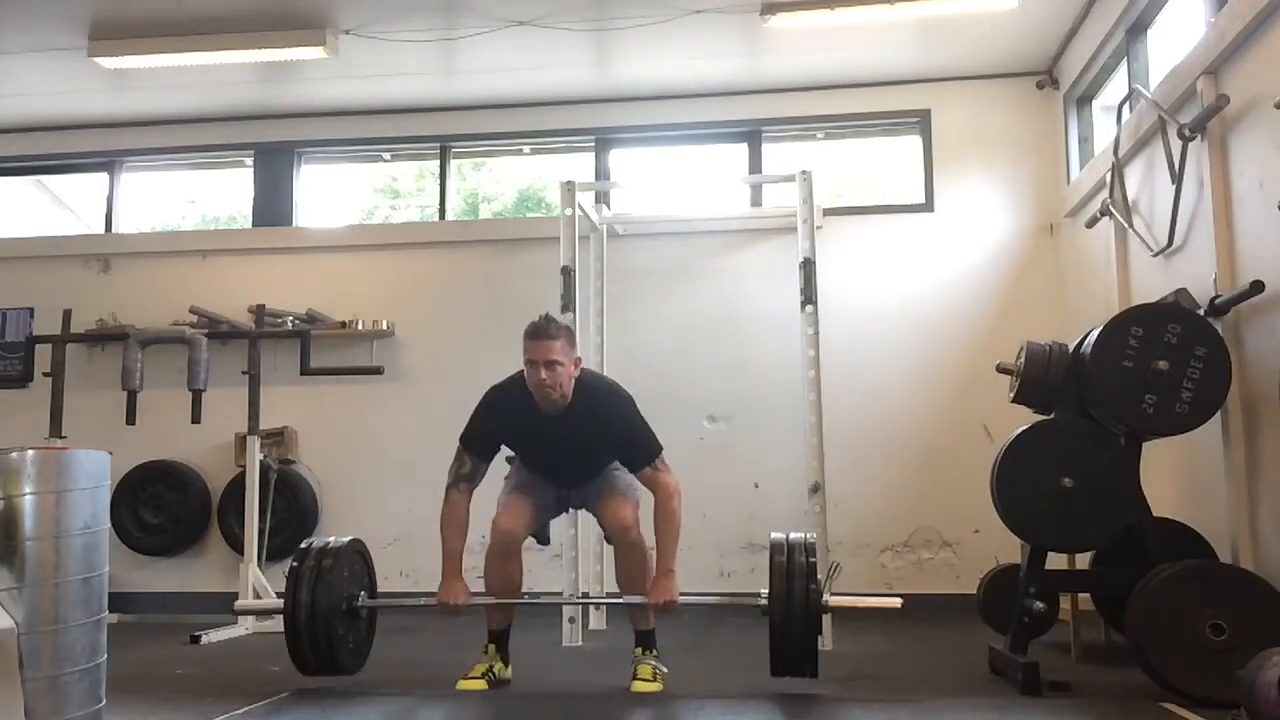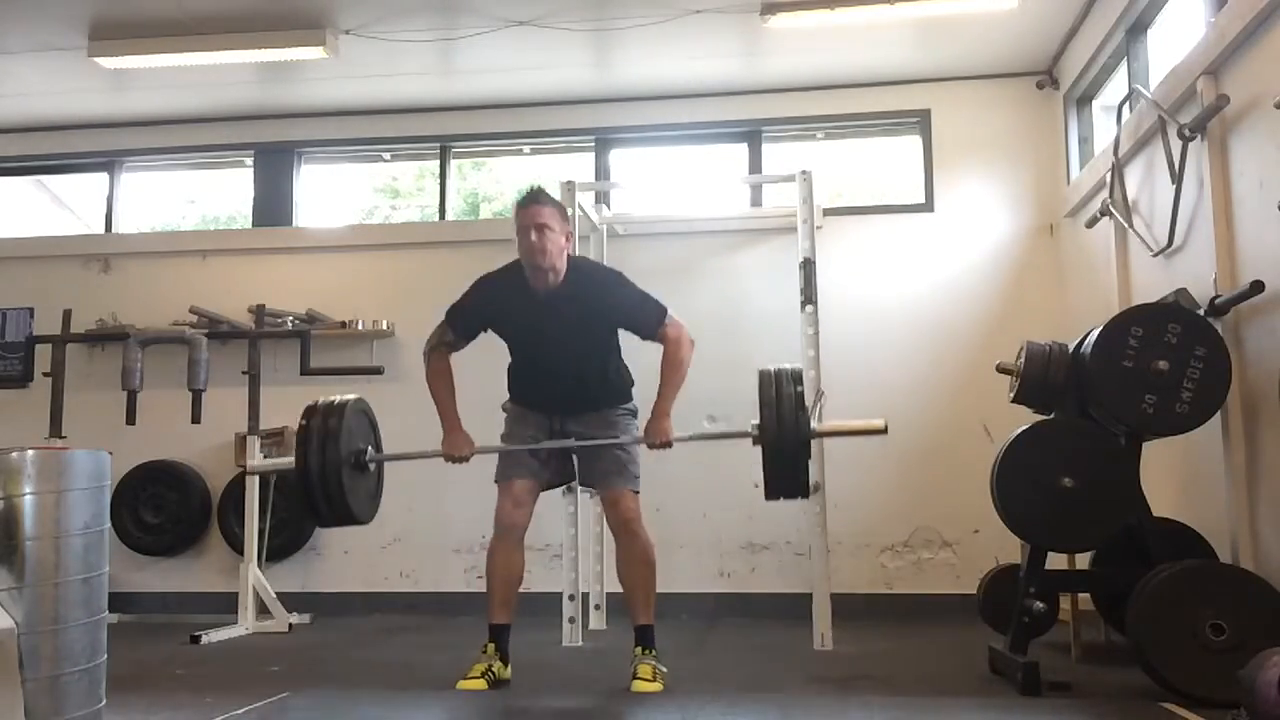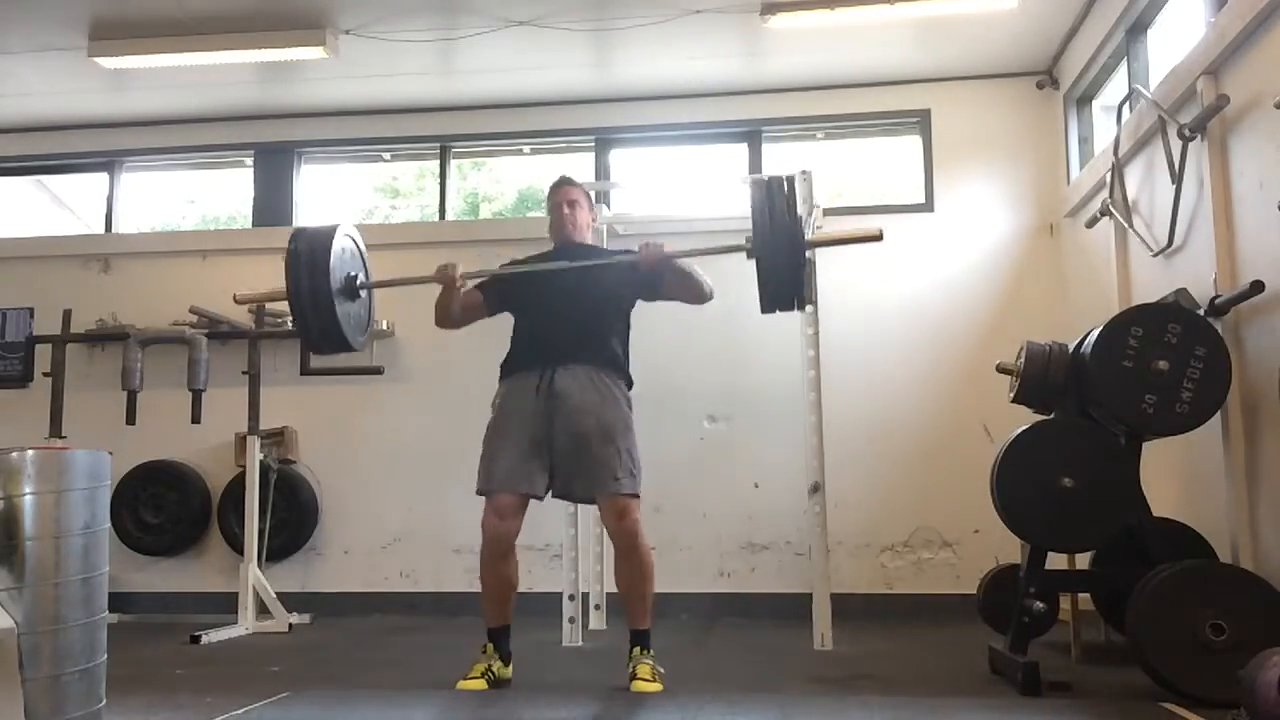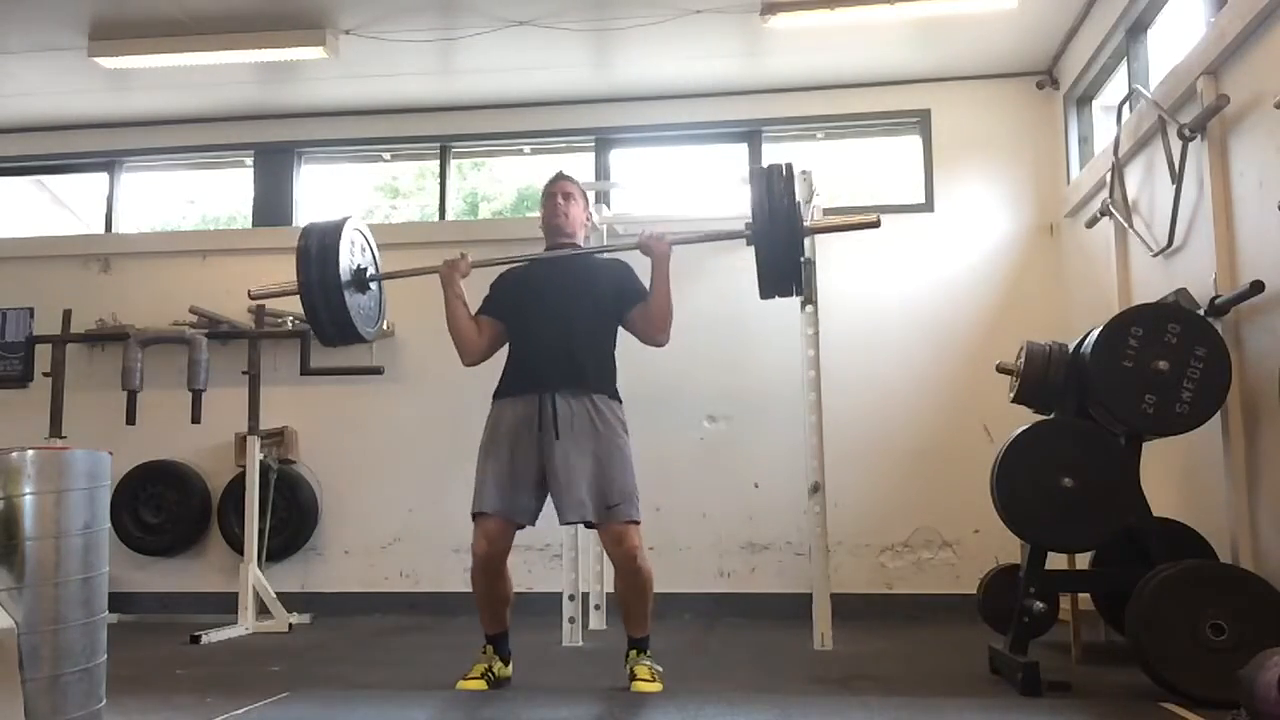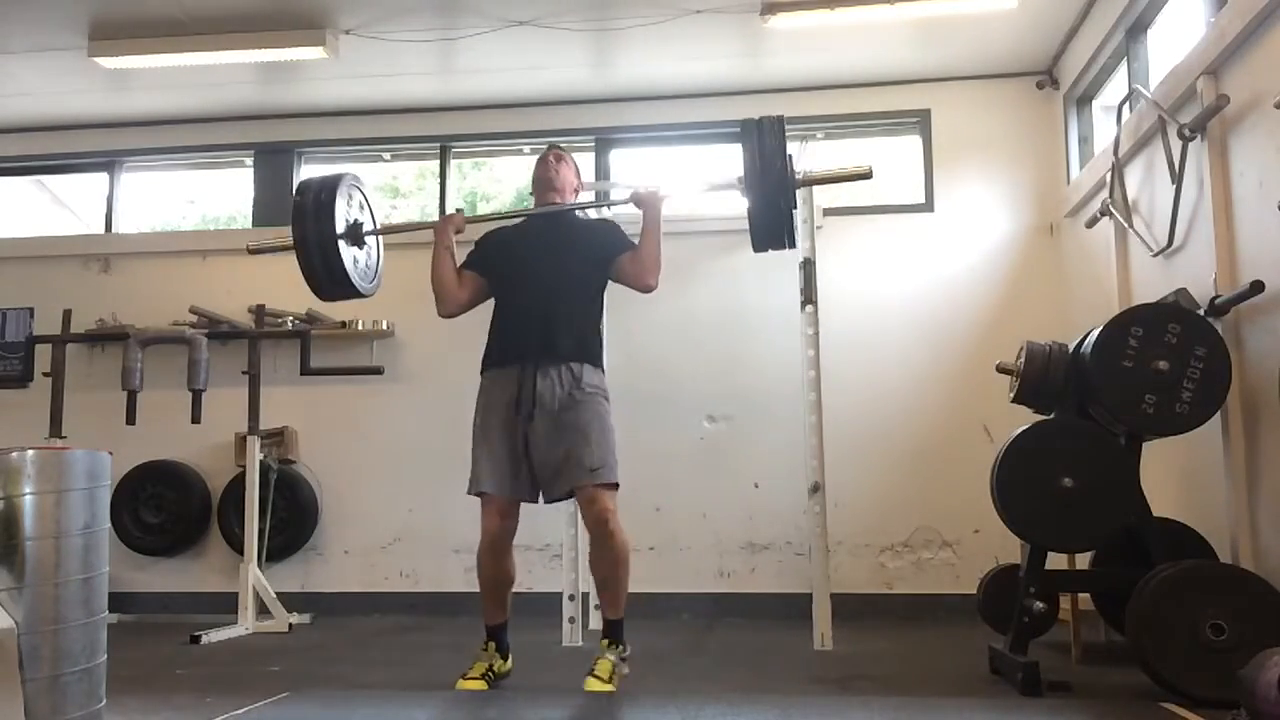
dt=0.4s
person 1, frame 1
left shoulder: (609, 401)
right shoulder: (500, 404)
left elbow: (666, 487)
right elbow: (459, 488)
left wrist: (665, 575)
right wrist: (452, 577)
left hip: (602, 470)
right hip: (536, 473)
left knee: (624, 524)
right knee: (505, 530)
left ankle: (646, 652)
right ankle: (496, 653)
person 1, frame 2
left shoulder: (603, 285)
right shoulder: (494, 291)
left elbow: (678, 338)
right elbow: (436, 350)
left wrist: (662, 414)
right wrist: (452, 428)
left hip: (603, 411)
right hip: (531, 412)
left knee: (626, 518)
right knee: (509, 520)
left ankle: (646, 651)
right ankle: (496, 652)
person 1, frame 3
left shoulder: (622, 265)
right shoulder: (520, 272)
left elbow: (700, 292)
right elbow: (450, 315)
left wrist: (664, 264)
right wrist: (451, 289)
left hip: (595, 384)
right hip: (523, 390)
left knee: (624, 520)
right knee: (498, 524)
left ankle: (642, 651)
right ankle: (496, 652)
person 1, frame 4
left shoulder: (613, 272)
right shoulder: (512, 281)
left elbow: (656, 333)
right elbow: (473, 350)
left wrist: (660, 262)
right wrist: (452, 287)
left hip: (590, 408)
right hip: (516, 410)
left knee: (626, 547)
right knee: (487, 547)
left ankle: (640, 654)
right ankle: (496, 653)
person 1, frame 5
left shoulder: (598, 232)
right shoulder: (499, 240)
left elbow: (646, 277)
right elbow: (450, 302)
left wrist: (651, 214)
right wrist: (444, 239)
left hip: (573, 379)
right hip: (505, 383)
left knee: (601, 511)
right knee: (496, 524)
left ankle: (613, 643)
right ankle: (496, 648)
